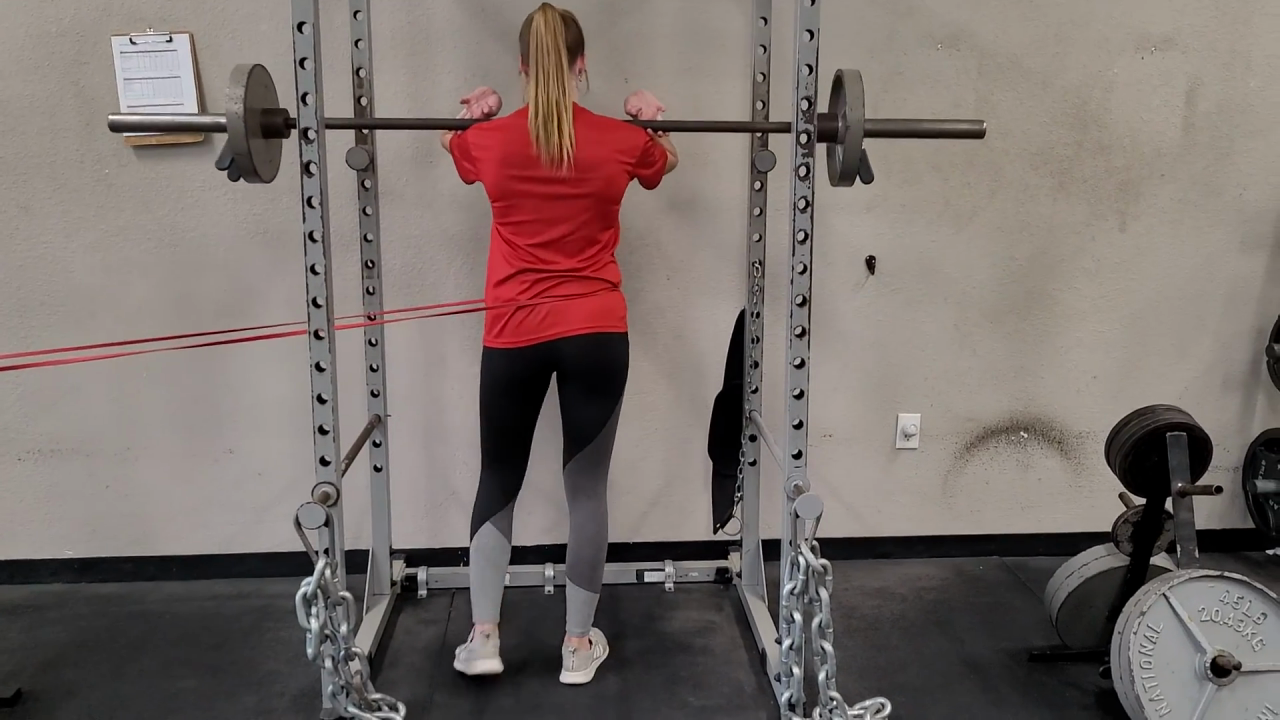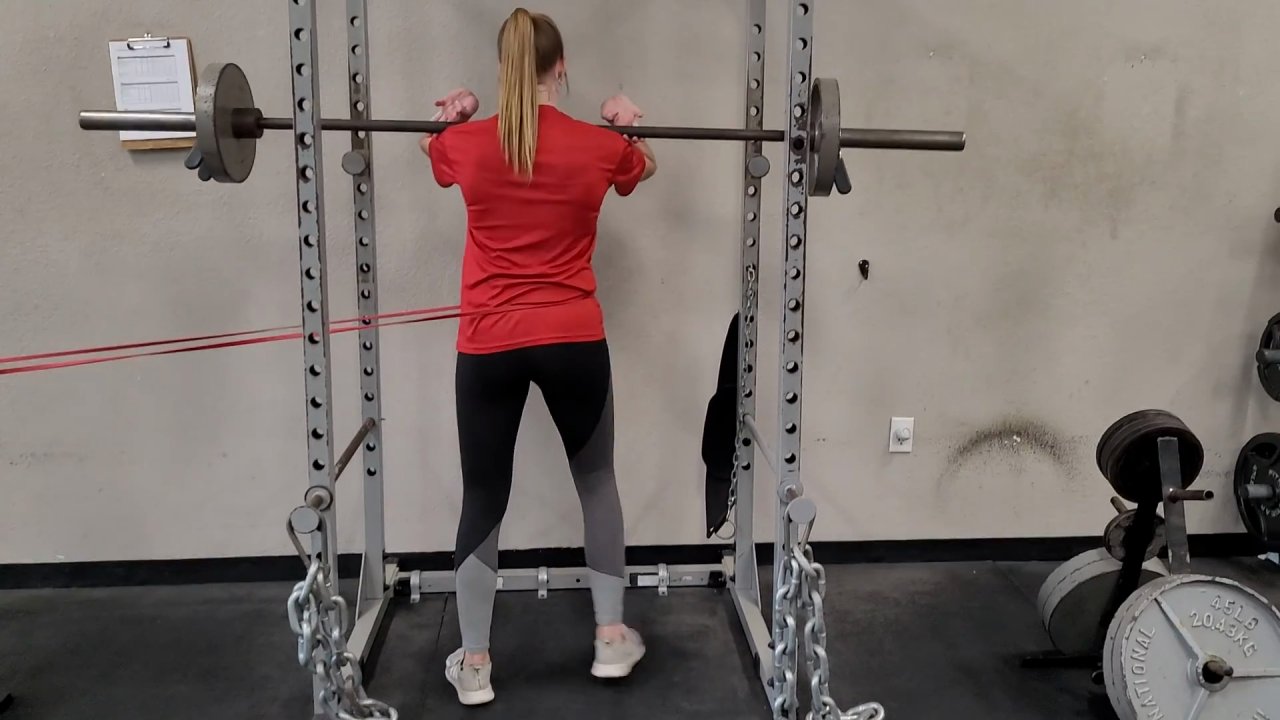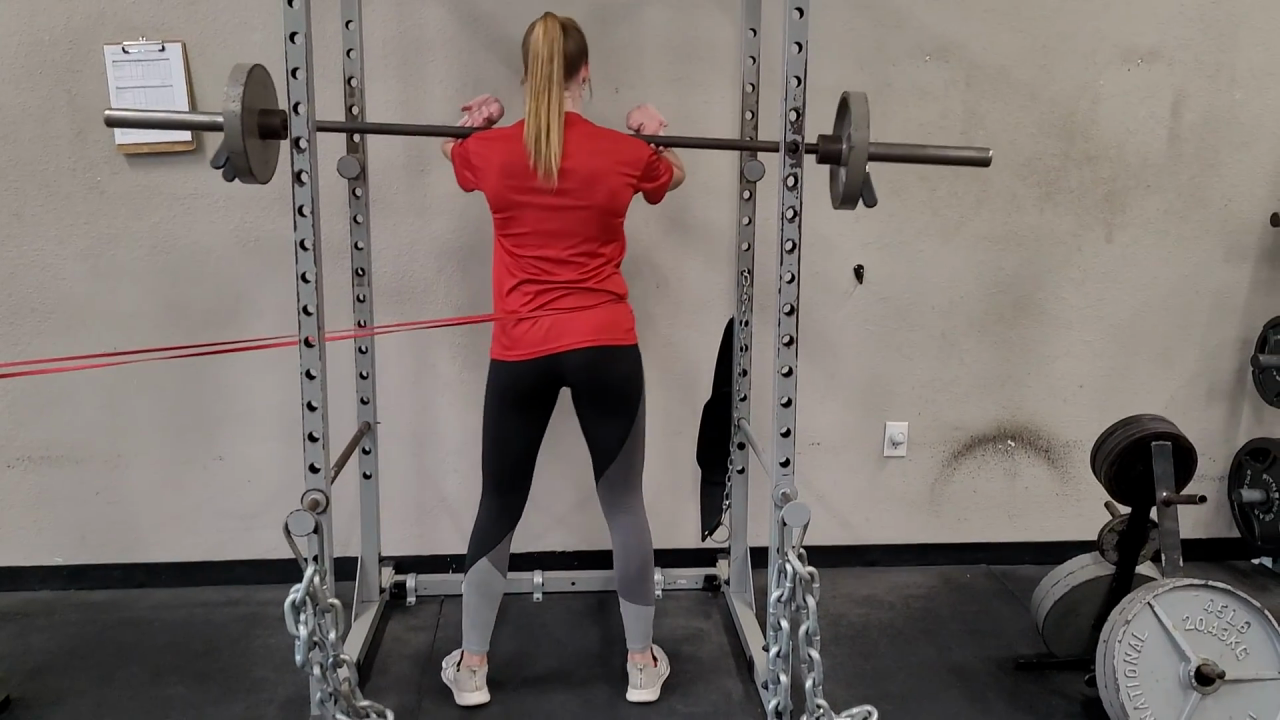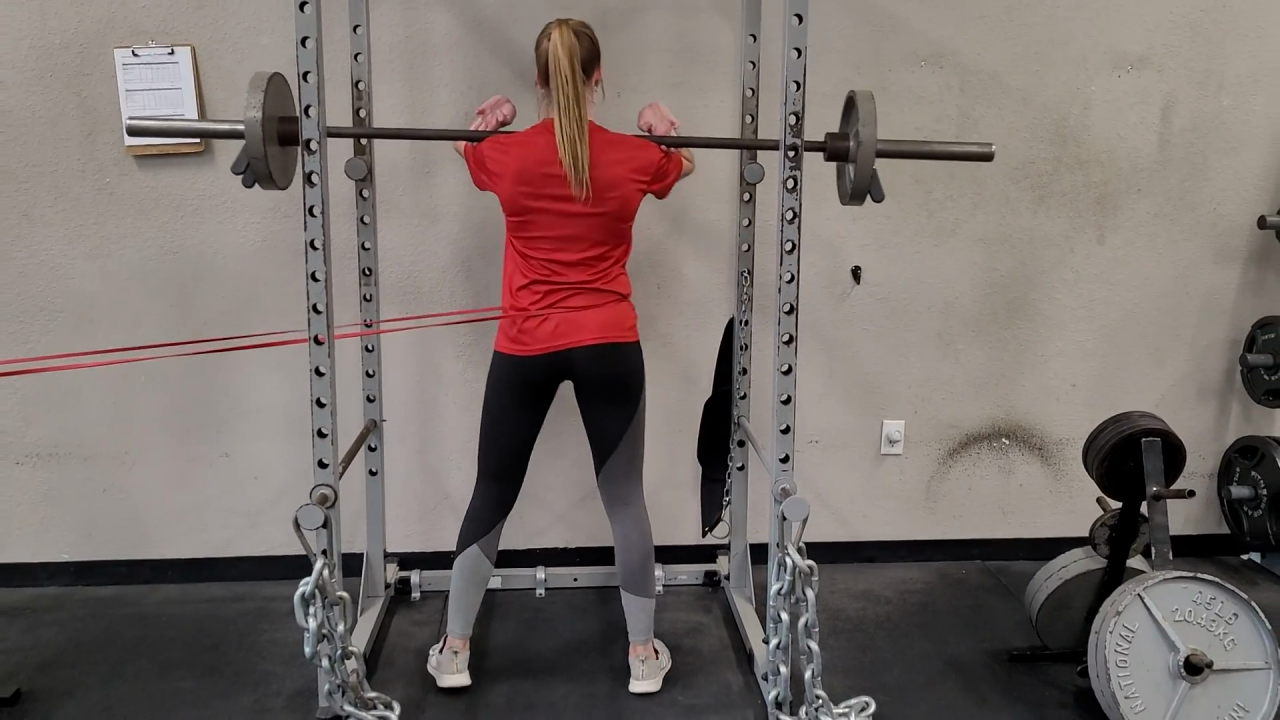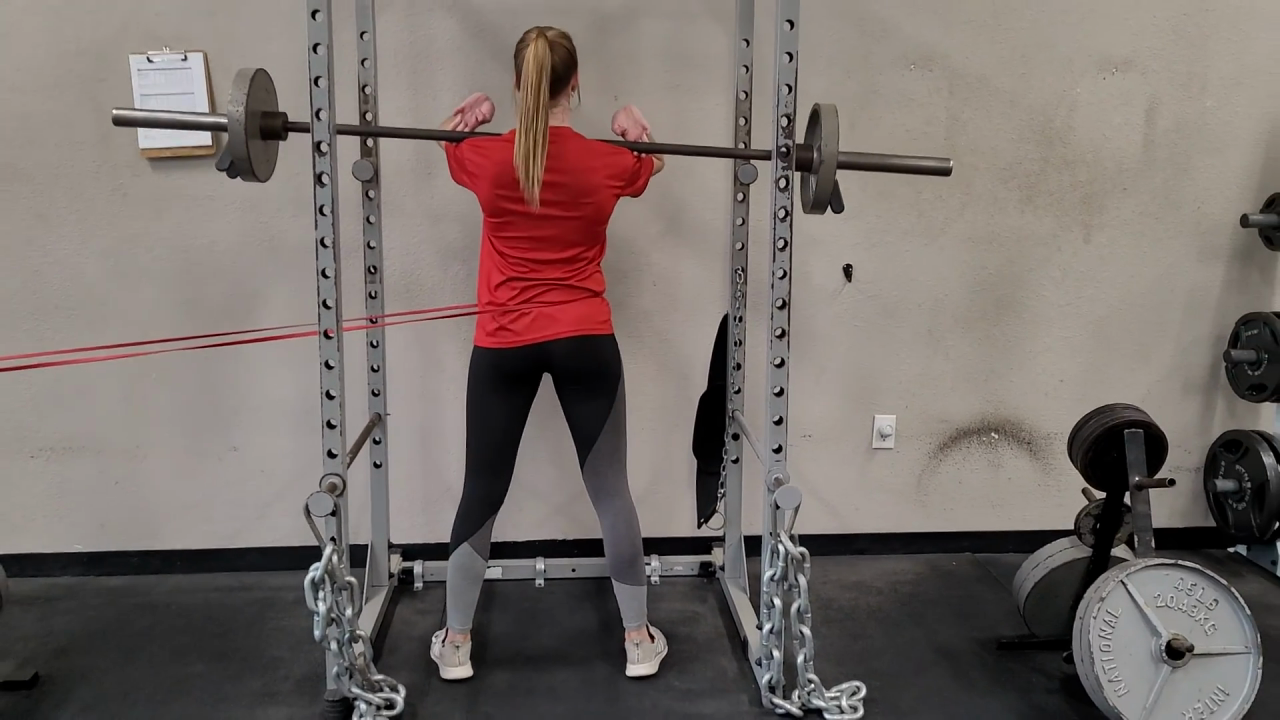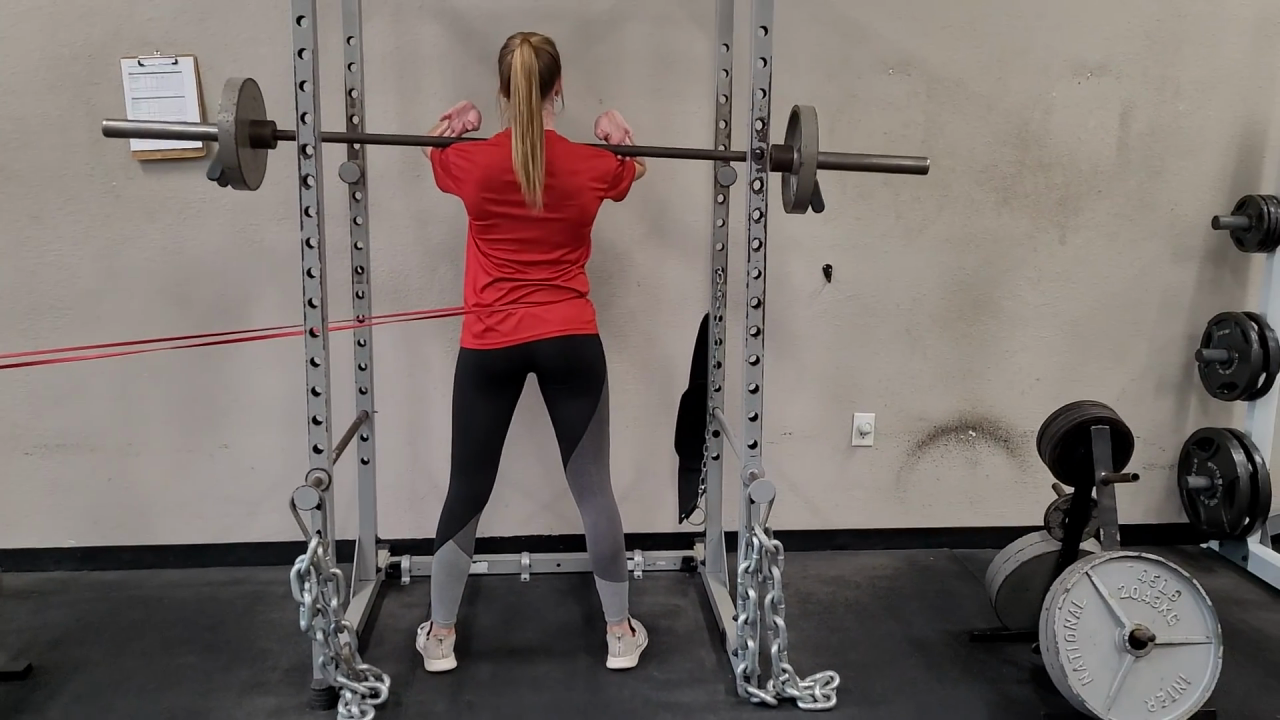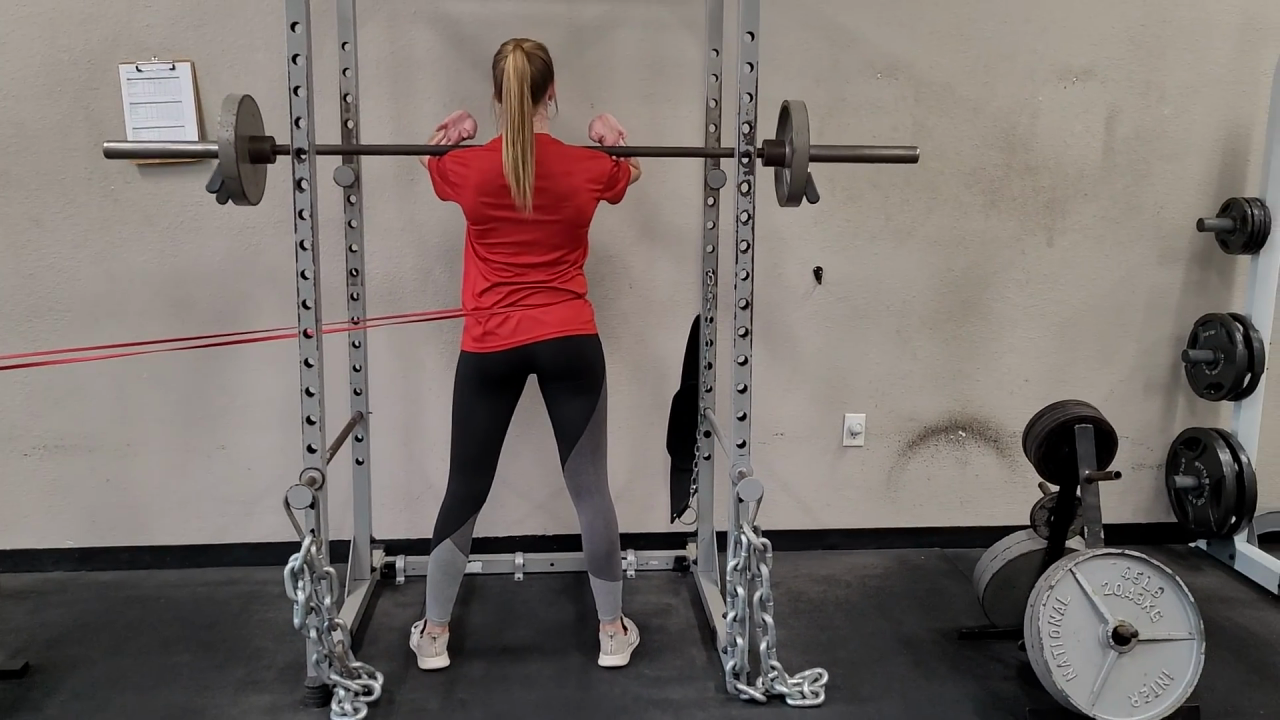
dt=0.4s
person 1, frame 1
left shoulder: (488, 141)
right shoulder: (622, 142)
left elbow: (457, 150)
right elbow: (665, 161)
left hip: (514, 337)
right hip: (597, 336)
left knee: (499, 481)
right knee: (586, 487)
left ankle: (483, 640)
right ankle: (578, 644)
person 1, frame 2
left shoulder: (465, 145)
right shoulder: (599, 147)
left elbow: (435, 152)
right elbow: (644, 167)
left hip: (488, 345)
right hip: (574, 341)
left knee: (483, 502)
right knee: (596, 481)
left ankle: (474, 663)
right ankle: (611, 639)
person 1, frame 3
left shoulder: (490, 151)
right shoulder: (625, 154)
left elbow: (457, 156)
right elbow: (672, 177)
left wrist: (473, 127)
left hip: (521, 354)
right hip: (606, 349)
left knee: (499, 507)
right knee: (624, 504)
left ankle: (472, 665)
right ankle: (641, 664)
person 1, frame 4
left shoulder: (506, 154)
right shoulder: (636, 157)
left elbow: (469, 151)
right elbow: (682, 166)
left wrist: (486, 124)
left hip: (524, 350)
right hip: (609, 347)
left knee: (492, 496)
right knee: (624, 498)
left ankle: (454, 651)
right ankle: (642, 655)
person 1, frame 5
left shoulder: (485, 159)
right shoulder: (610, 163)
left elbow: (451, 143)
right elbow: (649, 164)
left wrist: (468, 118)
left hip: (504, 347)
right hip: (586, 343)
left knee: (482, 493)
right knee: (610, 490)
left ankle: (455, 643)
right ankle: (639, 639)
person 1, frame 6
left shoulder: (470, 163)
right shoulder: (594, 166)
left elbow: (435, 150)
right elbow: (632, 169)
left wrist: (453, 126)
left hip: (490, 347)
right hip: (571, 343)
left knee: (467, 492)
right knee: (593, 489)
left ankle: (439, 636)
right ankle: (620, 633)
person 1, frame 7
left shoulder: (467, 168)
right shoulder: (589, 167)
left elbow: (432, 162)
right elbow: (629, 172)
left wrist: (450, 136)
left hip: (491, 349)
right hip: (572, 344)
left knee: (465, 490)
right knee: (590, 488)
left ankle: (433, 634)
right ankle: (612, 631)
